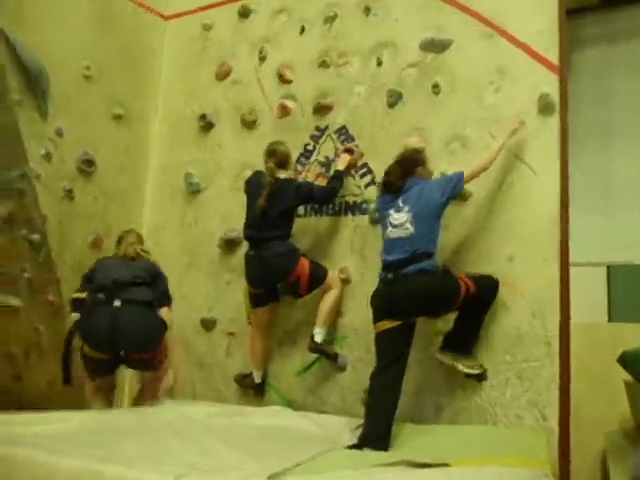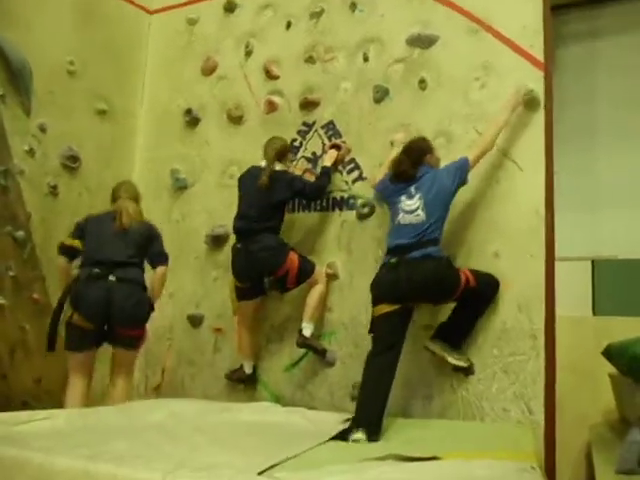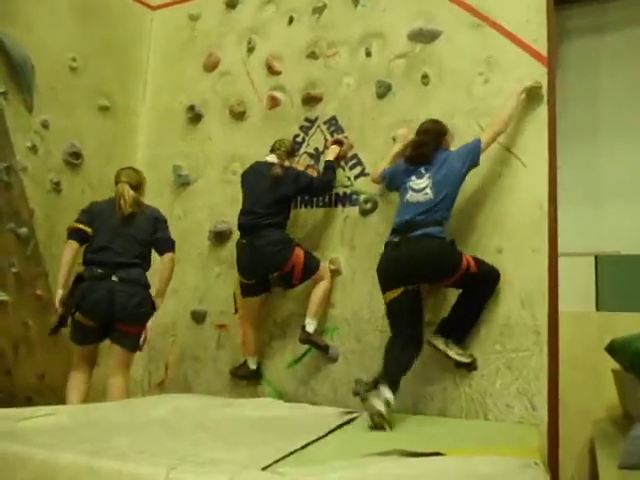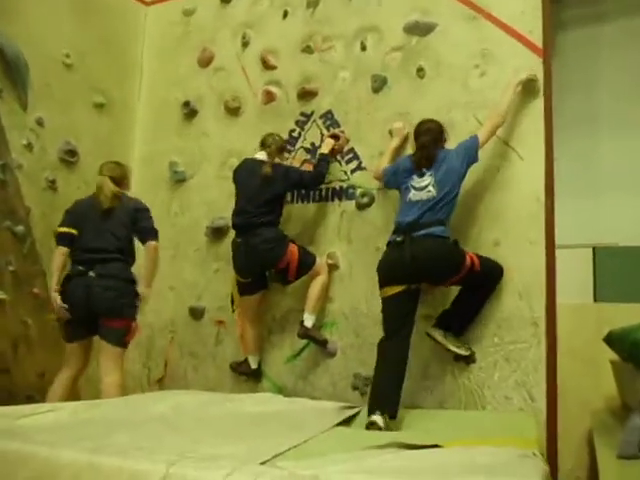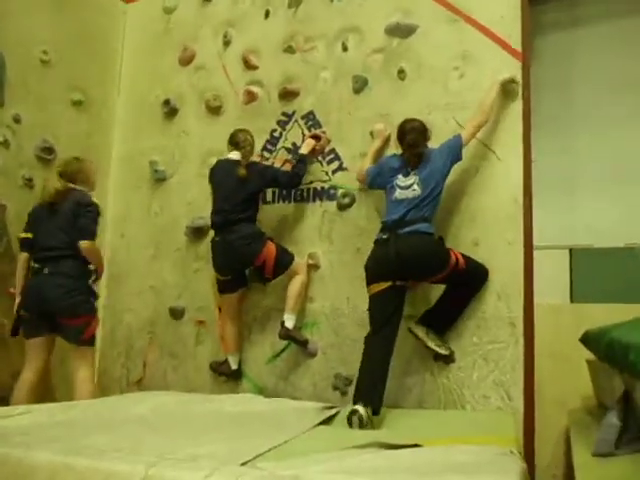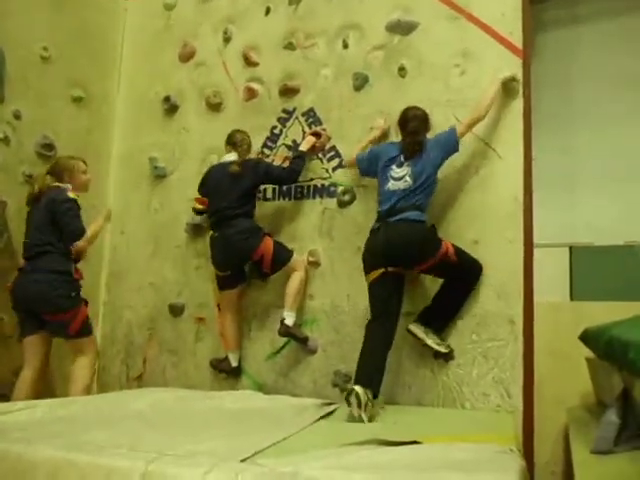
dt=0.3s
person 1, frame 1
left shoulder: (387, 197)
right shoulder: (432, 190)
right elbow: (482, 166)
left wrist: (409, 154)
right wrist: (509, 134)
left hip: (388, 293)
right hip: (425, 285)
left knee: (387, 369)
right knee: (487, 286)
left ankle: (372, 442)
right ankle: (456, 350)
person 1, frame 2
left shoulder: (395, 186)
right shoulder: (444, 179)
left elbow: (376, 183)
right elbow: (485, 147)
left wrist: (396, 154)
right wrist: (511, 107)
left hip: (389, 277)
right hip: (426, 272)
left knee: (382, 355)
right knee: (487, 286)
left ankle: (362, 429)
right ankle: (446, 340)
person 1, frame 3
left shoulder: (405, 168)
right shoulder: (455, 160)
left elbow: (376, 176)
right elbow: (497, 128)
left wrist: (400, 146)
right wrist: (520, 94)
left hip: (391, 257)
right hip: (428, 251)
left knee: (405, 336)
right knee: (487, 276)
left ankle: (383, 388)
right ankle: (448, 335)
person 1, frame 4
left shoulder: (405, 166)
right shoulder: (456, 158)
left elbow: (378, 173)
right elbow: (495, 122)
left wrist: (396, 141)
right wrist: (516, 86)
left hip: (394, 257)
right hip: (433, 251)
left knee: (394, 338)
right knee: (491, 272)
left ankle: (379, 412)
right ankle: (447, 329)
person 1, frame 5
left shoulder: (390, 165)
right shoulder: (440, 157)
left elbow: (361, 176)
right elbow: (478, 121)
left wrist: (377, 143)
right wrist: (498, 86)
left hip: (382, 254)
right hip: (419, 248)
left knee: (380, 333)
right knee: (475, 274)
left ankle: (363, 405)
right ankle: (430, 326)
person 1, frame 6
left shoulder: (383, 151)
right shoulder: (435, 147)
left elbow: (351, 162)
right elbow: (478, 116)
left wrist: (375, 140)
right wrist: (499, 83)
left hip: (378, 242)
right hip: (412, 235)
left knee: (381, 319)
right knee: (469, 270)
left ankle: (363, 388)
right ankle: (428, 324)
person 2, frame 1
left shoulder: (253, 181)
right shoulder: (294, 188)
right elbow: (327, 193)
right wrist: (341, 167)
left hip: (255, 261)
right hip: (282, 256)
left knee: (258, 325)
right knee: (334, 283)
left ankle: (256, 379)
right ankle: (318, 339)
person 2, frame 2
left shoulder: (247, 175)
right shoulder: (286, 179)
right elbow: (317, 190)
right wrist: (328, 163)
left hip: (242, 254)
right hip: (269, 249)
left knee: (245, 319)
right knee: (319, 278)
left ankle: (247, 371)
right ankle: (306, 334)
person 2, frame 3
left shoulder: (251, 171)
right shoulder: (291, 175)
right elbow: (324, 185)
right wrist: (331, 158)
left hip: (246, 249)
right hip: (275, 245)
left knee: (248, 315)
right knee: (324, 274)
left ankle: (251, 367)
right ankle: (309, 330)
person 2, frame 4
left shoulder: (242, 168)
right shoulder: (282, 172)
right elbow: (316, 178)
right wrist: (325, 151)
left hip: (242, 248)
right hip: (269, 242)
left knee: (248, 313)
right knee: (322, 269)
left ankle: (252, 364)
right ankle: (308, 324)
person 2, frame 5
left shoulder: (217, 169)
right shoulder: (257, 171)
right elbow: (293, 179)
right wrist: (304, 152)
left hip: (221, 246)
right hip: (247, 240)
left knee: (228, 311)
right knee: (300, 269)
left ankle: (232, 365)
right ankle: (288, 325)
person 2, frame 6
left shoulder: (211, 174)
right shoulder: (254, 167)
left elbow: (200, 210)
right elbow: (290, 175)
right wrist: (303, 149)
left hip: (220, 244)
right hip: (247, 236)
left knee: (227, 308)
right knee: (299, 265)
left ankle: (232, 362)
right ankle: (288, 322)
person 3, frame 1
left shoulder: (99, 266)
right shoulder: (152, 268)
left elbow: (77, 310)
right elbow: (164, 309)
right wrist: (164, 357)
left hip: (97, 319)
right hip: (141, 319)
left knee: (99, 394)
right knee: (151, 388)
person 3, frame 2
left shoulder: (90, 222)
right shoulder: (147, 229)
left elbow: (64, 259)
right elbow: (161, 269)
left wrist: (70, 293)
right wrist: (148, 302)
left hip: (89, 292)
right hip: (129, 295)
left knee: (78, 375)
right knee: (122, 375)
person 3, frame 3
left shoulder: (94, 209)
right shoulder: (153, 216)
left elbow: (73, 244)
right elbow: (168, 257)
left wrist: (61, 287)
right wrist: (158, 295)
left hip: (93, 290)
right hip: (132, 294)
left knee: (81, 367)
right knee: (118, 373)
person 3, frame 4
left shoulder: (78, 207)
right shoulder: (135, 207)
left elbow: (62, 248)
right elbow: (151, 245)
left wrist: (55, 289)
right wrist: (146, 285)
left hip: (78, 288)
right hip: (115, 288)
left knee: (71, 367)
right knee: (111, 369)
person 3, frame 5
left shoulder: (40, 208)
right shoulder: (84, 201)
left elbow: (24, 254)
right elbow: (86, 244)
left wrist: (19, 294)
right wrist: (100, 268)
left hip: (36, 286)
right hip: (70, 287)
left knee: (33, 367)
right knee: (83, 365)
person 3, frame 6
left shoulder: (41, 202)
right shoulder: (63, 197)
right elbow: (80, 243)
right wrist: (101, 221)
left hip: (27, 285)
right hip: (53, 284)
left knee: (33, 365)
right knee: (87, 352)
